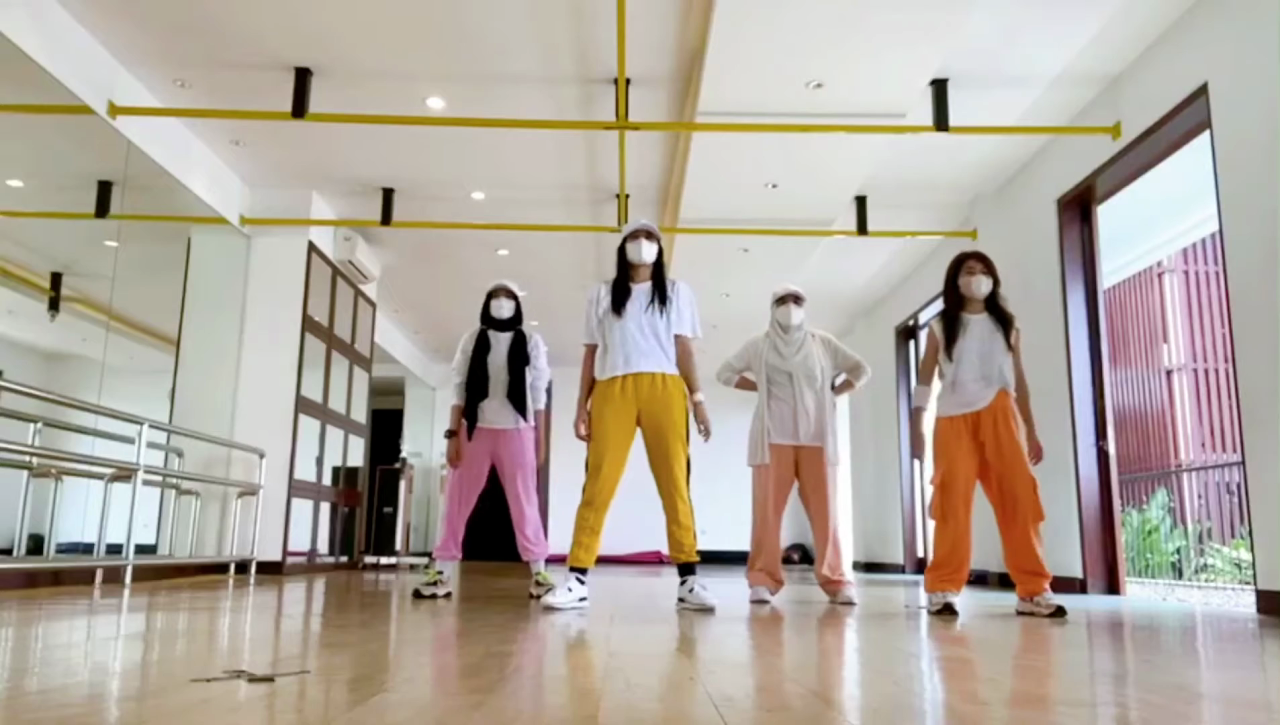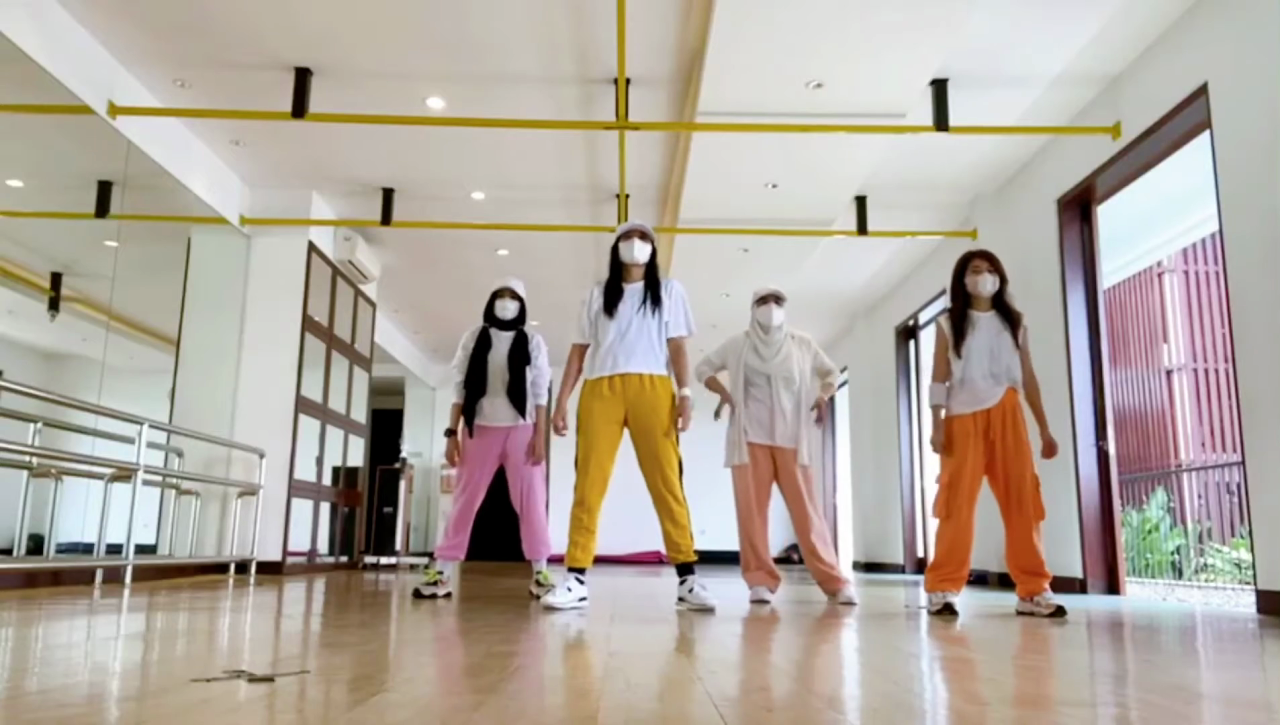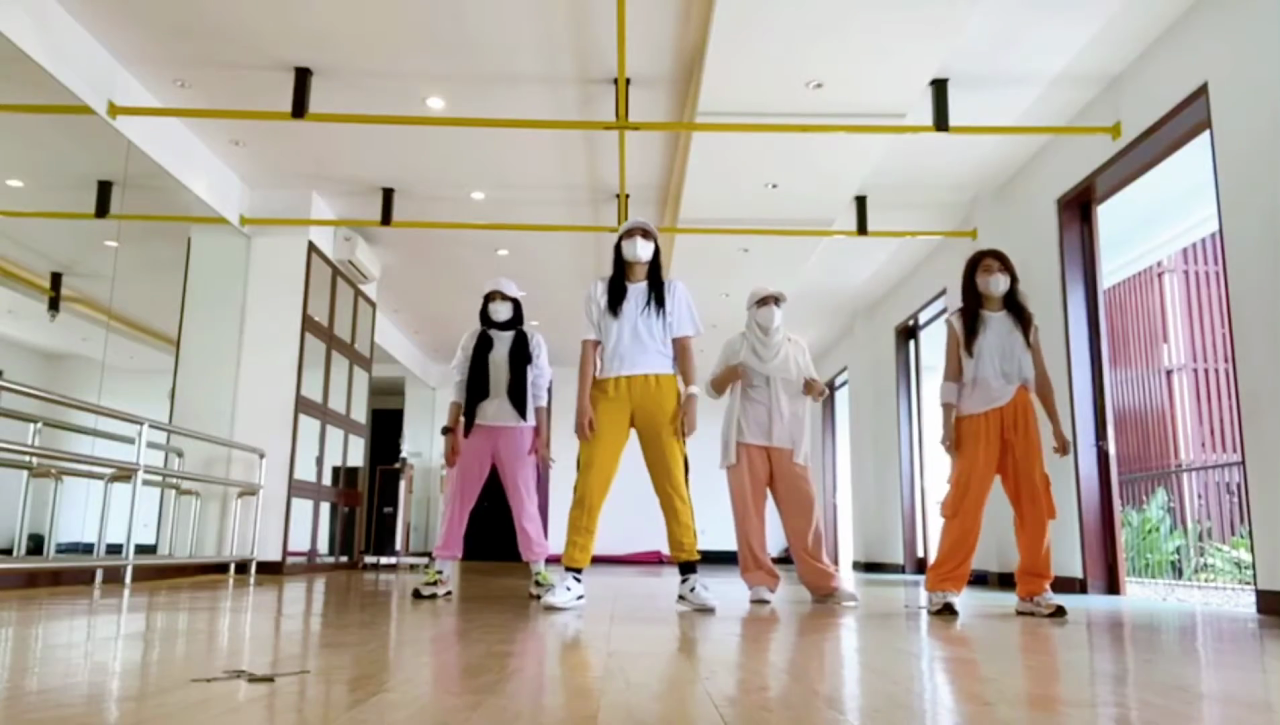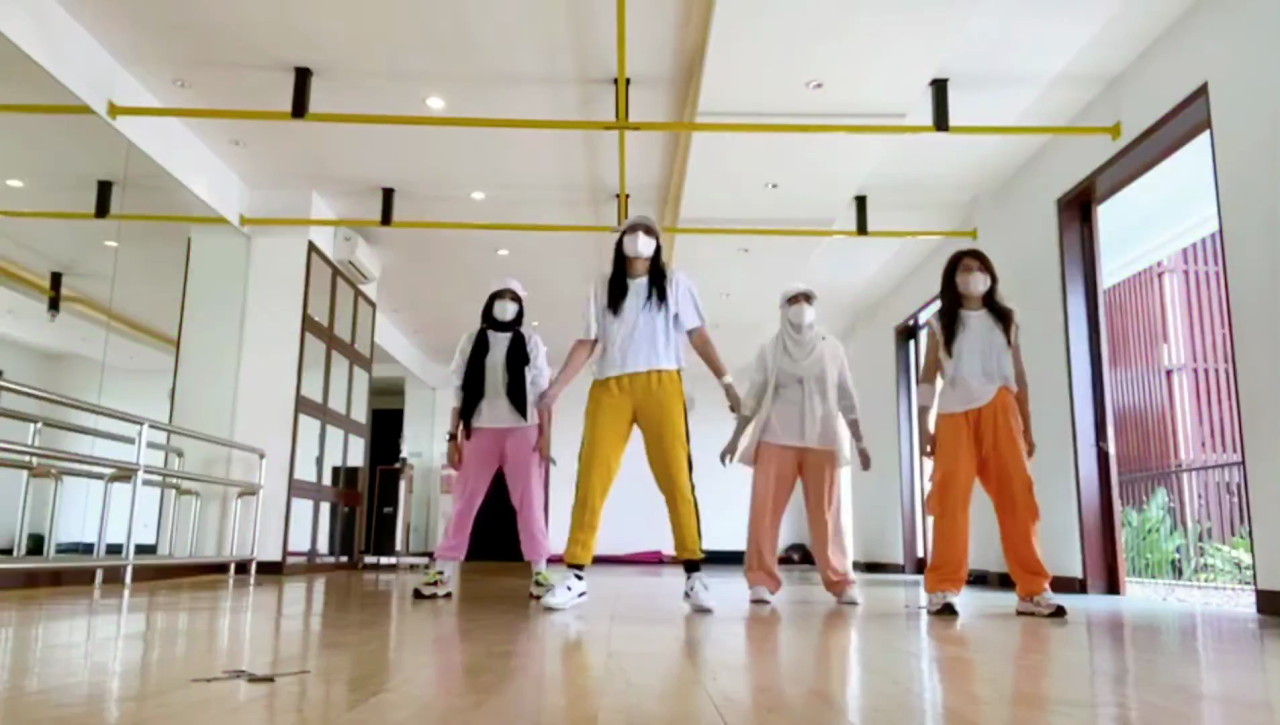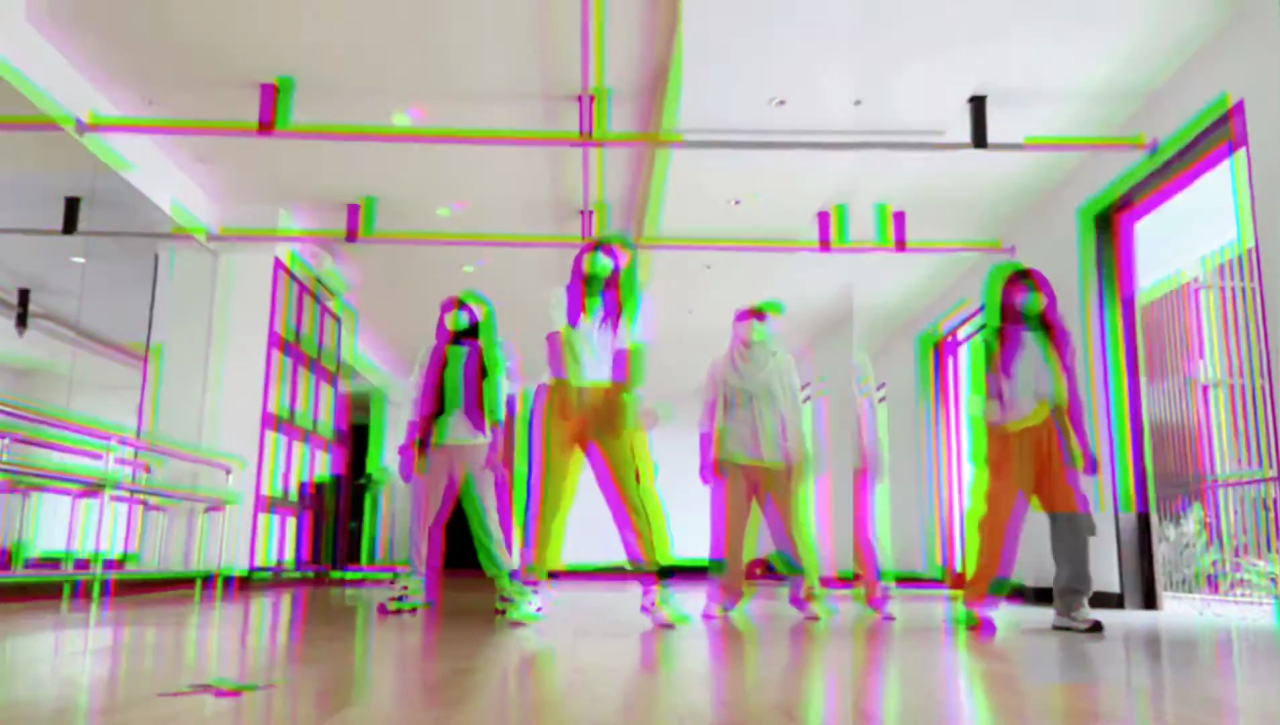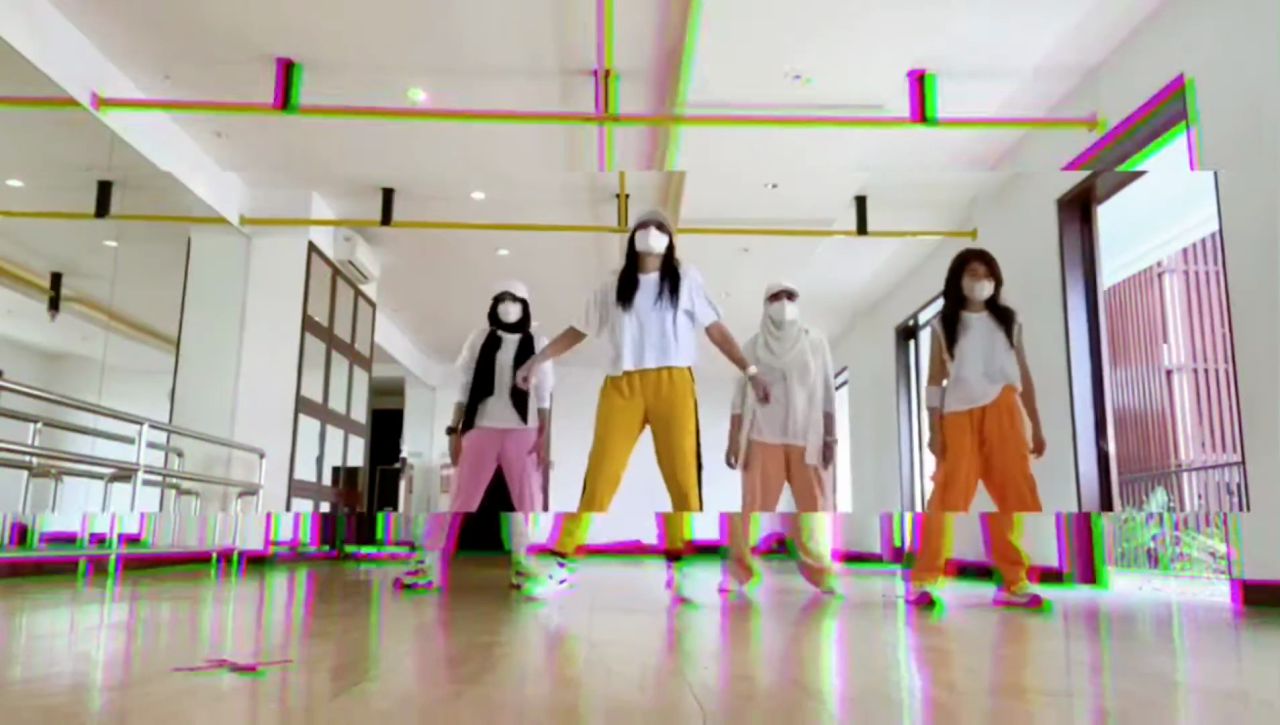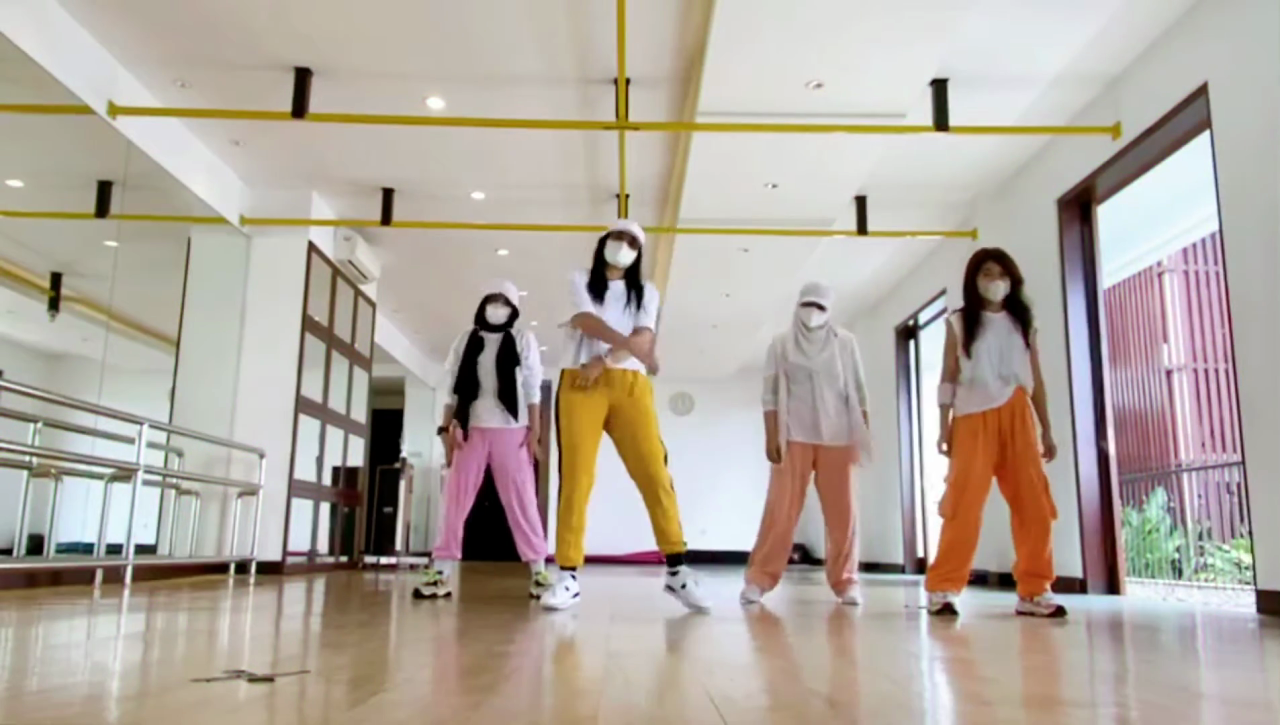
dt=0.7s
person 1, frame 1
left shoulder: (677, 291)
right shoulder: (603, 294)
left elbow: (683, 346)
right elbow: (591, 352)
left wrist: (697, 396)
right wrist: (582, 405)
left hip: (663, 389)
right hip: (613, 391)
left knee: (675, 482)
right knee: (598, 482)
left ankle: (688, 580)
right ankle: (577, 580)
person 1, frame 2
left shoulder: (669, 290)
right shoulder: (598, 294)
left elbow: (677, 345)
right elbow: (580, 348)
left wrist: (684, 393)
right wrist: (561, 399)
left hip: (650, 389)
right hip: (600, 391)
left knee: (666, 480)
right knee: (589, 483)
left ankle: (687, 579)
right ankle: (576, 580)
person 1, frame 3
left shoulder: (673, 290)
right shoulder: (601, 291)
left elbow: (683, 346)
right elbow: (590, 347)
left wrist: (690, 395)
right wrist: (583, 401)
left hip: (658, 390)
right hip: (608, 391)
left knee: (672, 481)
right knee: (590, 481)
left ankle: (689, 578)
right ankle: (573, 578)
person 1, frame 4
left shoulder: (674, 284)
right shoulder: (602, 289)
left elbow: (696, 332)
right elbow: (586, 342)
left wrist: (724, 378)
right wrist: (556, 384)
left hip: (661, 386)
right hip: (610, 389)
left knee: (676, 478)
right knee: (592, 480)
left ankle: (694, 577)
right ankle: (575, 577)
person 1, frame 5
left shoulder: (627, 302)
right shoulder: (562, 297)
left elbow: (631, 353)
right elbow: (558, 341)
left wrist: (630, 400)
right wrist: (573, 387)
left hip: (611, 400)
right hip: (564, 397)
left knee: (630, 492)
right knee: (552, 492)
left ankle: (655, 591)
right ankle: (536, 586)
person 1, frame 6
left shoulder: (685, 279)
right shoulder: (612, 287)
left elbow: (714, 327)
right elbow: (579, 330)
left wrist: (749, 370)
right wrist: (538, 358)
left hip: (672, 383)
right hip: (622, 386)
left knee: (683, 477)
right knee: (600, 475)
left ankle: (679, 568)
right ankle: (562, 563)
person 1, frame 7
left shoulder: (646, 291)
right shoulder: (581, 280)
left elbow: (645, 335)
right elbow: (585, 322)
left wrist: (607, 358)
right wrist: (633, 349)
left hip: (629, 384)
right hip: (580, 385)
left knee: (654, 472)
right knee: (575, 478)
left ankle: (677, 569)
right ankle: (568, 576)
person 2, frame 1
left shoulder: (1007, 326)
right shoulder: (941, 327)
left elbow: (1018, 380)
right elbow: (924, 379)
left wrist: (1031, 431)
right wrist: (916, 426)
left hip: (1000, 417)
right hip: (955, 420)
left knee: (1019, 500)
right knee: (953, 502)
left ankle: (1033, 590)
right ankle: (942, 588)
person 2, frame 2
left shoulder: (1014, 323)
right shoulder: (949, 324)
left elbow: (1027, 377)
right elbow: (939, 379)
left wrist: (1044, 426)
right wrist: (937, 425)
left hip: (1008, 415)
right hip: (965, 417)
left knee: (1022, 500)
right knee: (958, 502)
left ankle: (1033, 590)
right ankle: (942, 588)
person 2, frame 3
left shoulder: (1025, 323)
right shoulder: (960, 323)
left elbow: (1040, 377)
right elbow: (951, 377)
left wrist: (1056, 426)
right wrist: (948, 423)
left hip: (1020, 415)
right hip: (976, 417)
left knee: (1033, 500)
right knee: (966, 499)
left ankle: (1033, 590)
right ankle: (943, 587)
person 2, frame 4
left shoulder: (1006, 321)
right shoulder: (941, 324)
left elbow: (1019, 375)
right elbow: (928, 377)
left wrist: (1027, 425)
right wrist: (923, 425)
left hip: (1000, 414)
right hip: (956, 417)
left knee: (1016, 498)
right knee: (951, 500)
left ankle: (1033, 590)
right ankle: (942, 588)
person 2, frame 5
left shoulder: (1059, 340)
right shoulder: (997, 340)
left elbow: (1071, 395)
right elbow: (990, 394)
left wrist: (1084, 445)
right wrist: (991, 439)
left hip: (1053, 435)
right hip: (1012, 436)
left knee: (1072, 518)
right knee: (998, 517)
left ankle: (1070, 605)
right ankle: (977, 602)
person 2, frame 6
left shoulder: (1008, 321)
right shoulder: (943, 324)
left elbow: (1022, 374)
right elbow: (935, 379)
left wrist: (1034, 424)
right wrist: (933, 427)
left hip: (1004, 414)
right hip: (959, 416)
left knee: (1016, 497)
right knee: (949, 497)
left ankle: (1014, 582)
right ankle: (924, 581)
person 2, frame 7
left shoulder: (1024, 323)
right shoulder: (959, 323)
left elbow: (1035, 378)
right elbow: (948, 378)
left wrist: (1046, 429)
right wrist: (943, 426)
left hip: (1017, 417)
right hip: (973, 419)
left knee: (1034, 503)
right knee: (964, 502)
left ankle: (1034, 590)
right ankle: (943, 587)
person 3, frame 1
left shoulder: (531, 342)
right shoulder: (472, 340)
left elbow: (538, 394)
right elbow: (460, 390)
left wrist: (541, 438)
right wrist: (452, 434)
left hip: (517, 430)
right hip: (475, 429)
left knee: (524, 501)
right knee: (457, 499)
left ankle: (539, 573)
right ankle: (442, 573)
person 3, frame 2
left shoulder: (533, 342)
right shoulder: (474, 338)
left elbow: (540, 392)
right elbow: (461, 388)
left wrist: (539, 434)
right wrist: (452, 432)
left hip: (521, 428)
right hip: (480, 428)
left knee: (531, 500)
right knee: (465, 498)
left ankle: (540, 572)
right ankle: (442, 572)
person 3, frame 3
left shoulder: (532, 341)
right shoulder: (473, 339)
left elbow: (540, 392)
right elbow: (460, 387)
left wrist: (542, 435)
right wrist: (450, 430)
left hip: (517, 429)
right hip: (475, 428)
left knee: (524, 500)
right knee: (458, 498)
left ankle: (538, 572)
right ankle: (442, 572)
person 3, frame 4
left shoulder: (531, 343)
right shoulder: (473, 341)
left elbow: (540, 391)
right elbow: (461, 390)
left wrist: (544, 435)
right wrist: (453, 435)
left hip: (521, 430)
right hip: (480, 430)
left knee: (529, 502)
right knee: (464, 500)
left ankle: (539, 572)
right ankle: (444, 572)
person 3, frame 5
left shoulder: (488, 355)
right shoulder: (434, 355)
left elbow: (498, 405)
right elbow: (420, 404)
left wrist: (498, 448)
right wrist: (410, 448)
left hip: (475, 445)
right hip: (437, 444)
left knee: (484, 516)
right knee: (423, 517)
left ankle: (507, 588)
right ankle: (414, 588)
person 3, frame 6
left shoulder: (535, 344)
right shoulder: (480, 340)
left elbow: (543, 394)
right elbow: (465, 387)
left wrist: (543, 436)
right wrist: (454, 429)
left hip: (521, 431)
right hip: (481, 429)
left knee: (528, 501)
right knee: (463, 497)
left ankle: (525, 567)
right ankle: (431, 564)
person 3, frame 7
left shoulder: (523, 340)
right shoulder: (466, 340)
left elbow: (532, 389)
right elbow: (453, 388)
left wrist: (534, 430)
right wrist: (446, 428)
left hip: (511, 430)
right hip: (469, 430)
left knee: (521, 499)
right knee: (456, 500)
left ankle: (539, 571)
right ankle: (441, 572)
person 4, frame 1
left shoulder: (822, 343)
right shoulder: (758, 345)
left elbow: (861, 370)
right elbow: (725, 373)
left wrist: (834, 393)
right wrist: (759, 387)
left hip: (815, 438)
right hip: (773, 437)
left knee: (823, 509)
right knee: (767, 508)
left ankle: (835, 581)
right ankle: (763, 580)
person 4, frame 2
left shoulder: (801, 343)
right shoulder: (738, 344)
left elbow: (831, 371)
right elbow: (704, 368)
left wrist: (825, 396)
right wrist: (721, 391)
left hip: (791, 439)
right hip: (749, 438)
left knee: (805, 509)
right knee: (751, 509)
left ankle: (834, 580)
right ankle: (760, 580)
person 4, frame 3
left shoulder: (796, 347)
right shoulder: (736, 345)
left elbow: (813, 388)
right elbow: (713, 389)
left wrist: (820, 390)
right wrist: (726, 376)
left hip: (787, 440)
right hip: (746, 439)
left knee: (802, 508)
right knee: (749, 510)
left ankle: (823, 582)
right ankle: (759, 580)
person 4, frame 4
left shoulder: (832, 348)
right shoulder: (770, 350)
left elbow: (846, 397)
right elbow: (754, 396)
left wrist: (860, 442)
right wrist: (736, 436)
left hip: (823, 441)
right hip: (777, 439)
left knee: (826, 512)
right knee: (765, 509)
left ankle: (839, 581)
right ankle: (761, 580)
person 4, frame 5
left shoulder: (784, 363)
right shoulder: (722, 367)
left elbow: (795, 412)
right elbow: (709, 415)
left wrist: (801, 455)
right wrist: (707, 456)
left hip: (775, 458)
right hip: (733, 457)
left knee: (790, 527)
right knee: (728, 528)
left ankle: (807, 595)
right ankle: (722, 596)
person 4, frame 6
left shoulder: (815, 342)
right shoulder: (754, 346)
left elbow: (827, 392)
right elbow: (740, 396)
left wrist: (830, 436)
right wrist: (733, 438)
left hip: (806, 438)
right hip: (763, 437)
left knee: (814, 507)
right knee: (754, 505)
left ankle: (820, 572)
right ankle: (740, 571)
person 4, frame 7
left shoulder: (845, 342)
right shoulder: (780, 345)
left elbow: (858, 391)
right elbow: (770, 394)
left wrist: (866, 433)
right wrist: (771, 436)
left hip: (837, 439)
right hip: (793, 437)
left knee: (842, 511)
right knee: (781, 509)
left ankle: (844, 580)
right ankle: (759, 578)
